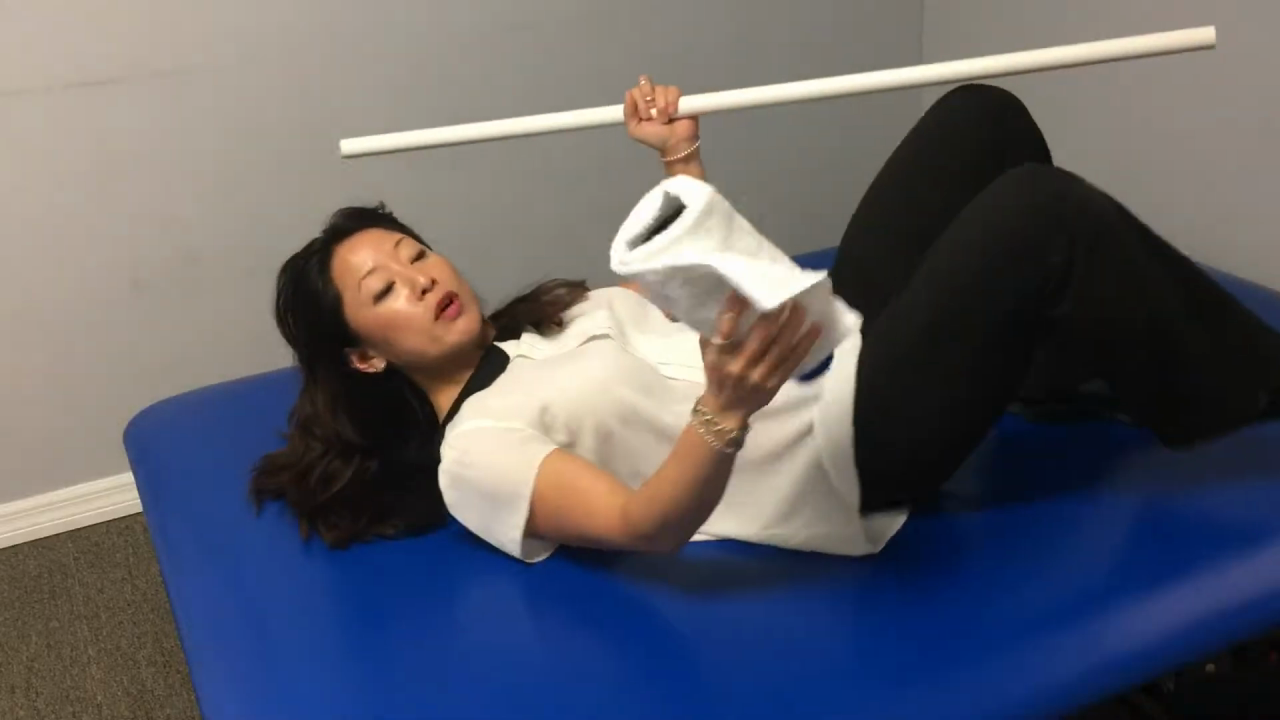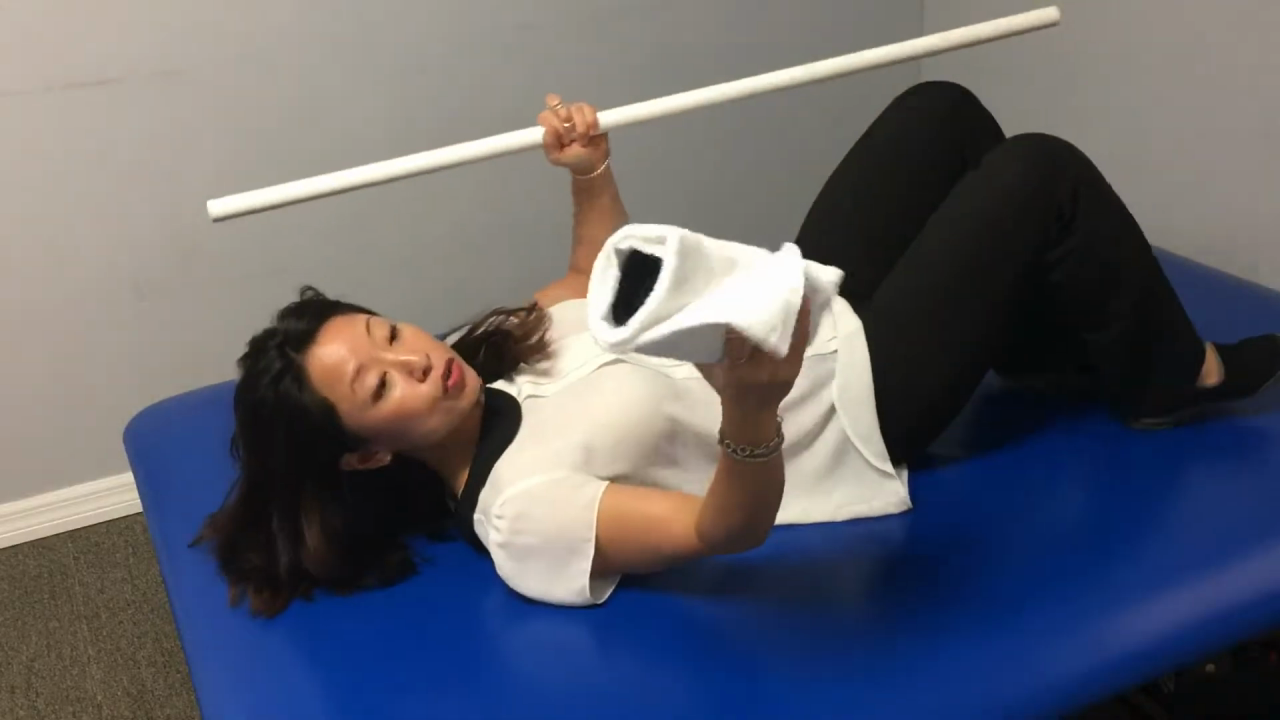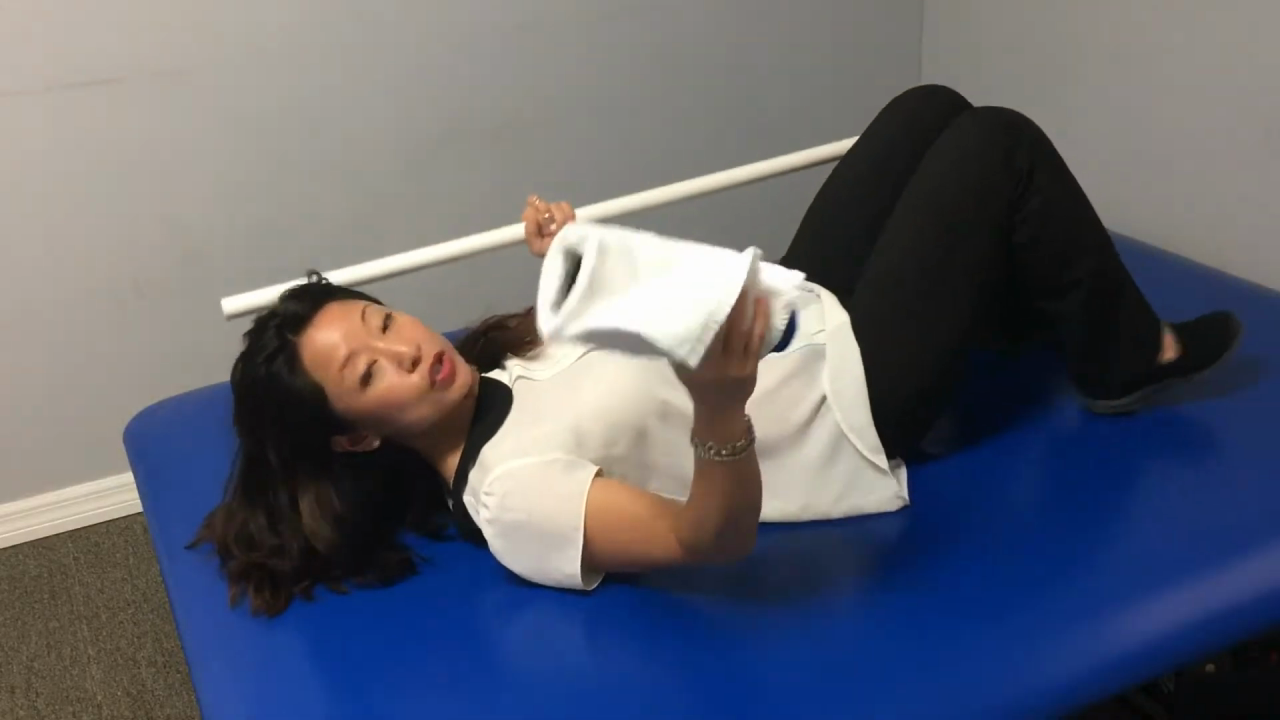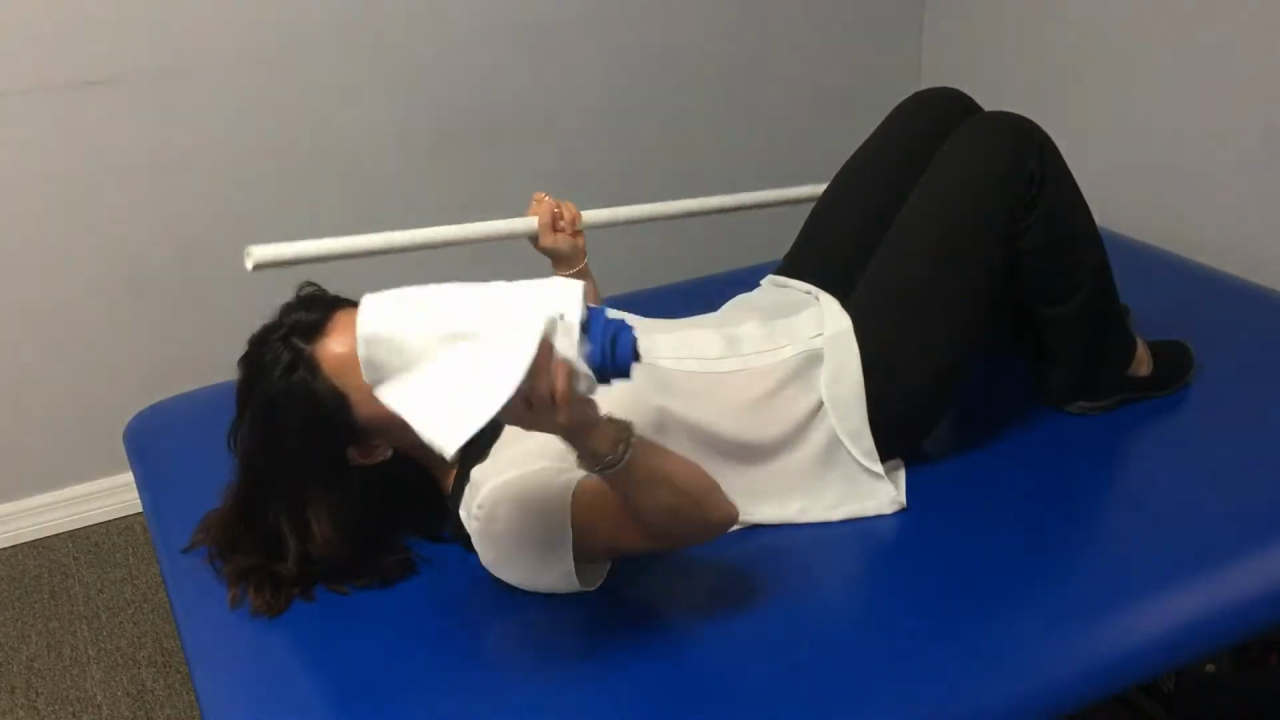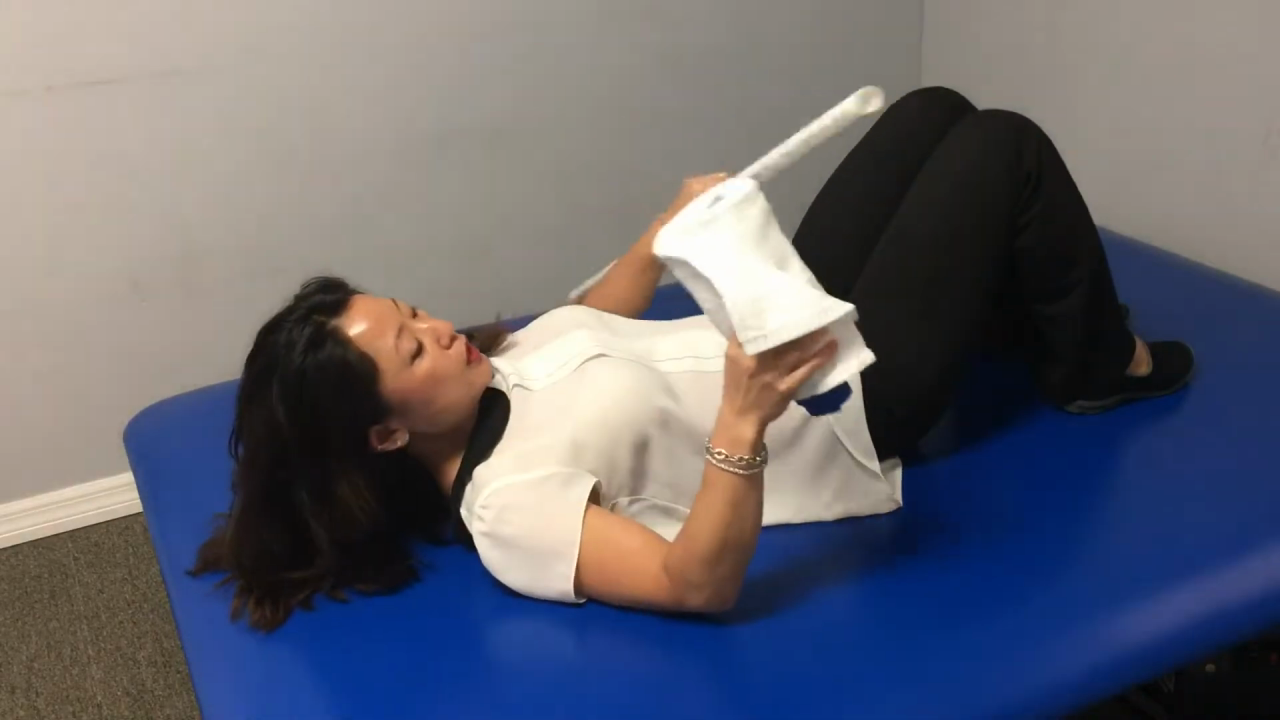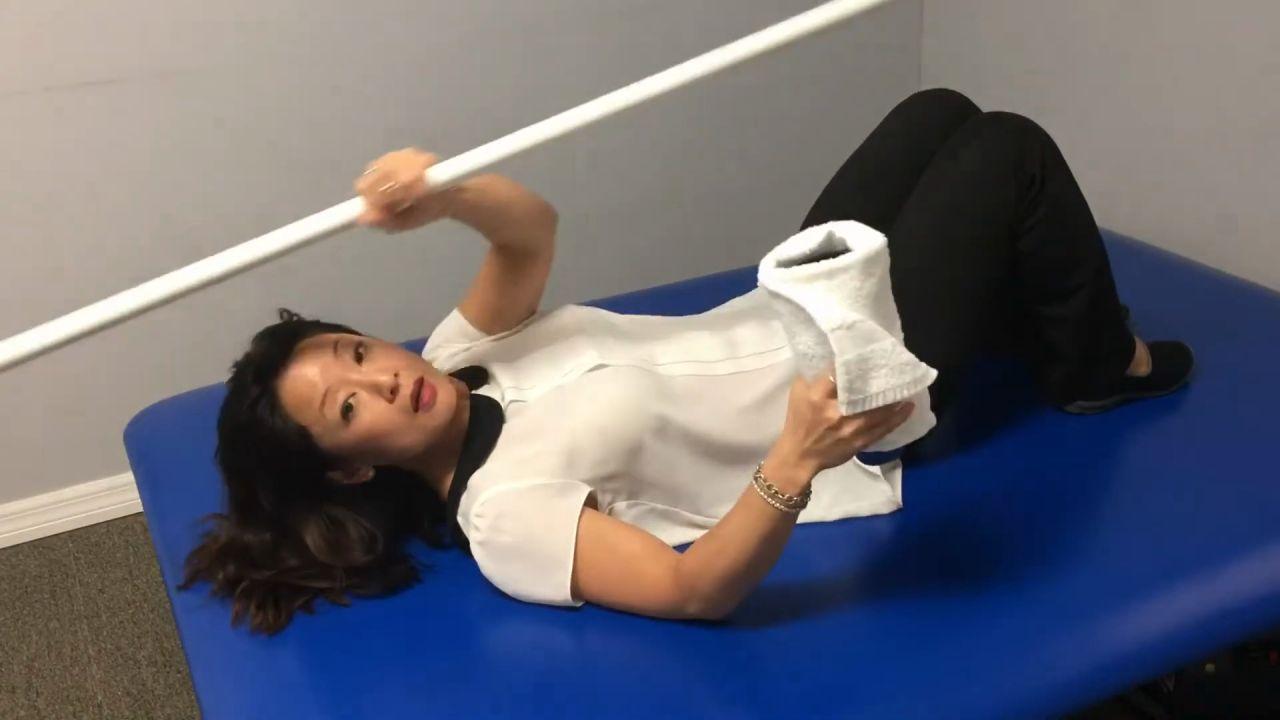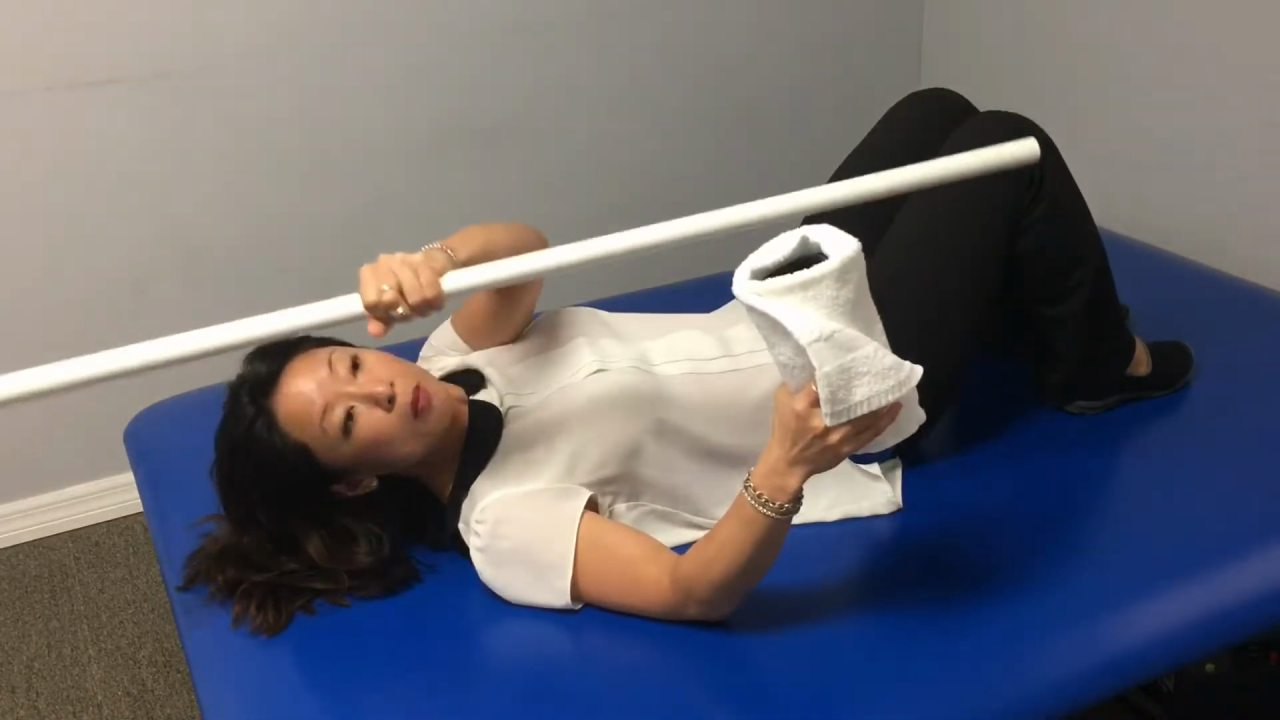
dt=0.7s
person 1, frame 1
left shoulder: (529, 319)
right shoulder: (472, 455)
right elbow: (644, 521)
left wrist: (681, 156)
right wrist: (729, 409)
left hip: (839, 340)
right hip: (849, 451)
left knee: (983, 118)
right knee: (1041, 211)
left ankle: (1057, 362)
person 1, frame 2
left shoulder: (484, 354)
right shoulder: (519, 516)
left elbow: (595, 282)
right elbow: (728, 529)
left wrist: (591, 172)
right wrist: (751, 411)
left hip: (807, 320)
right hip: (859, 404)
left knee: (942, 112)
right knee: (1042, 173)
left ankle: (1052, 343)
right ankle: (1167, 376)
person 1, frame 3
left shoulder: (490, 361)
right shoulder: (507, 495)
right elbow: (712, 539)
right wrist: (720, 409)
left hip: (807, 316)
right hip: (861, 390)
left knee: (930, 112)
right knee: (1002, 145)
left ankle: (1027, 307)
right ankle: (1122, 361)
person 1, frame 4
right shoulder: (501, 508)
right elbow: (704, 513)
left wrist: (570, 269)
right wrist: (579, 427)
left hip: (790, 315)
right hip: (857, 397)
left knee: (943, 113)
right knee: (1007, 150)
left ankle: (1038, 320)
right ankle: (1097, 368)
person 1, frame 5
left shoulder: (483, 371)
right shoulder: (505, 509)
right elbow: (696, 587)
left wrist: (668, 231)
right wrist: (743, 420)
left hip: (801, 321)
right hip: (855, 395)
left knee: (933, 110)
right knee: (1006, 146)
left ankle: (1038, 326)
right ankle: (1097, 368)
person 1, frame 6
left shoulder: (459, 358)
right shoulder: (501, 517)
left elbow: (533, 233)
right elbow: (694, 590)
left wrist: (438, 196)
right wrist: (799, 463)
left hip: (790, 319)
left knee: (944, 118)
right knee: (1010, 149)
left ankle: (1035, 329)
right ankle: (1098, 367)
person 1, frame 7
left shoulder: (452, 367)
right shoulder: (501, 522)
left elbow: (523, 248)
right elbow: (693, 593)
left wrist: (428, 262)
right wrist: (784, 472)
left knee: (942, 114)
right knee: (1013, 154)
left ankle: (1036, 323)
right ankle: (1099, 368)
